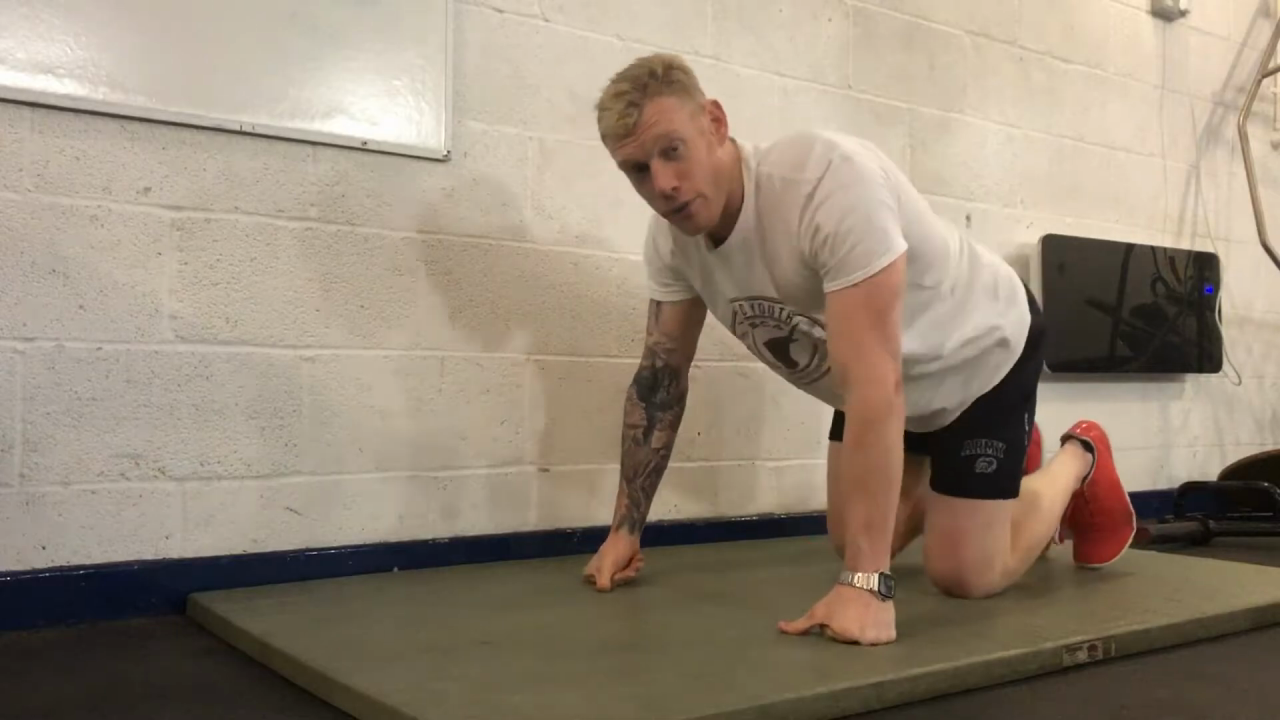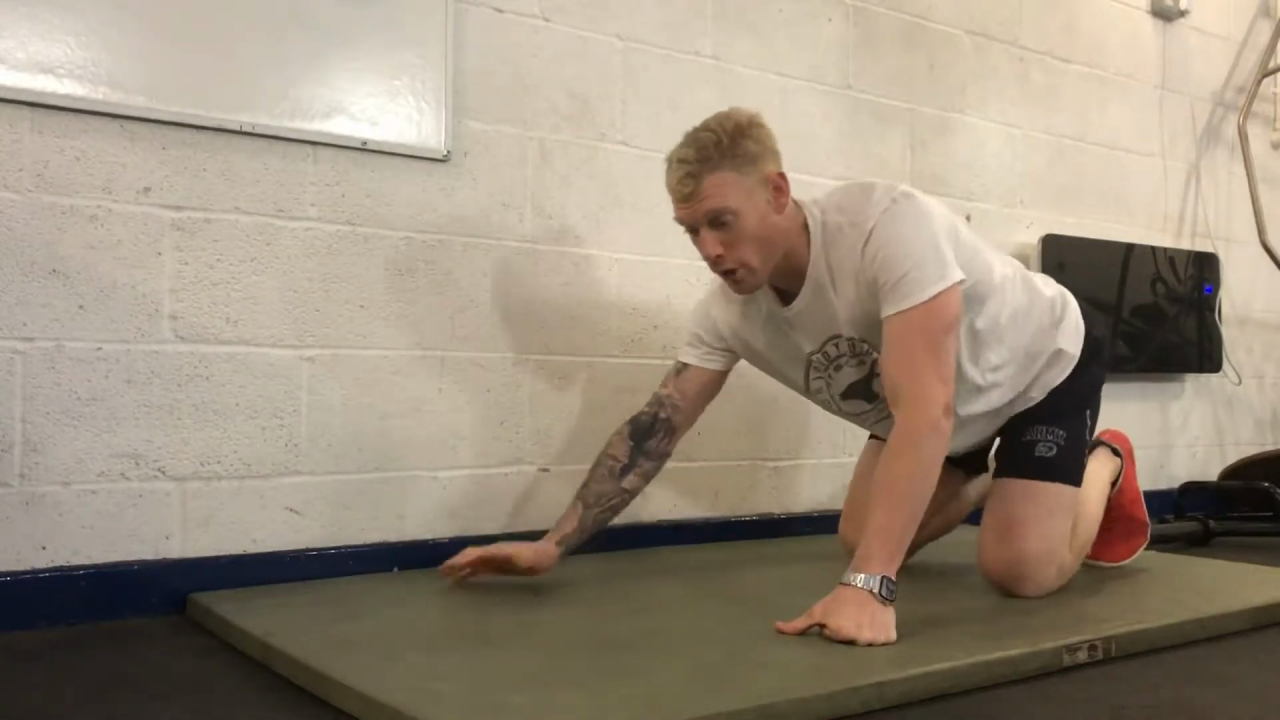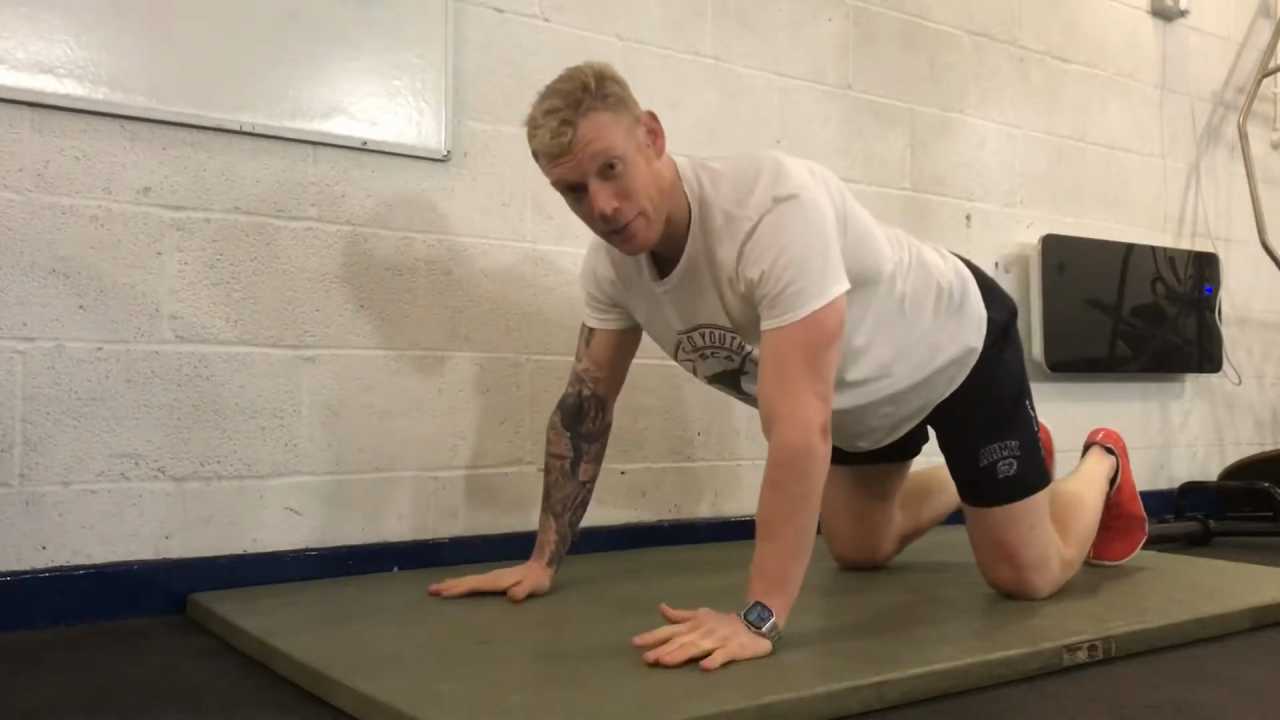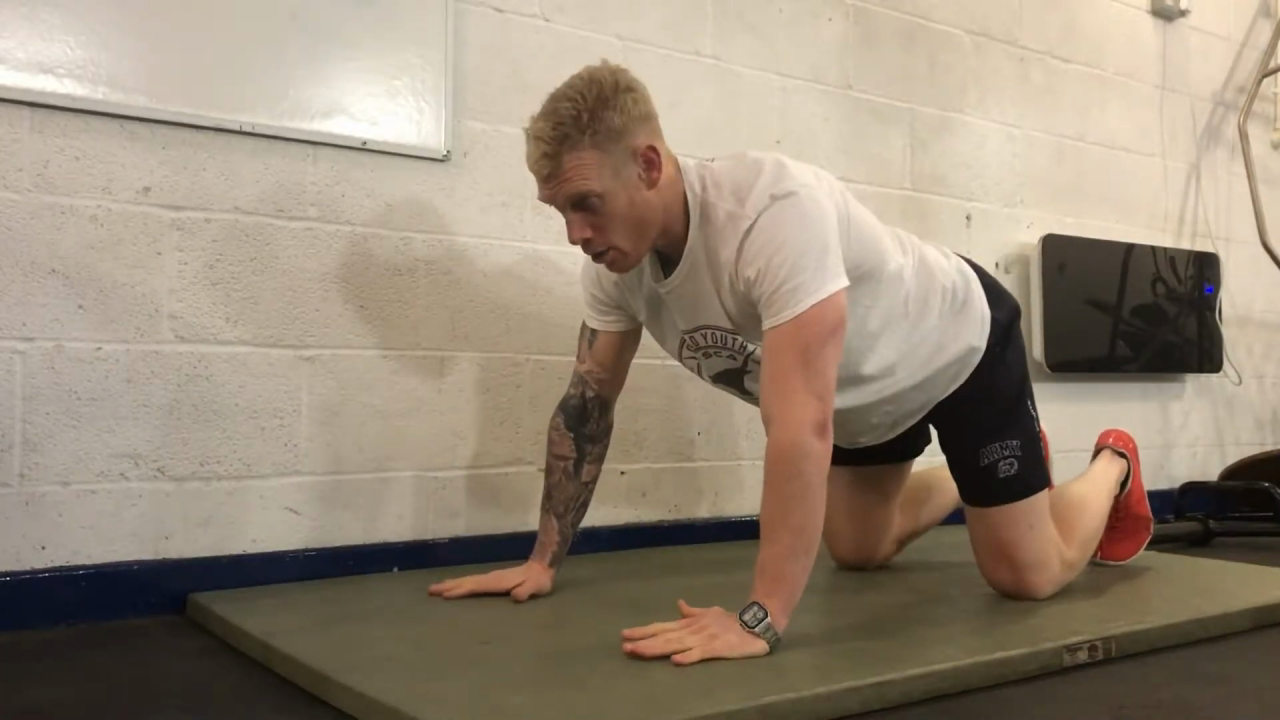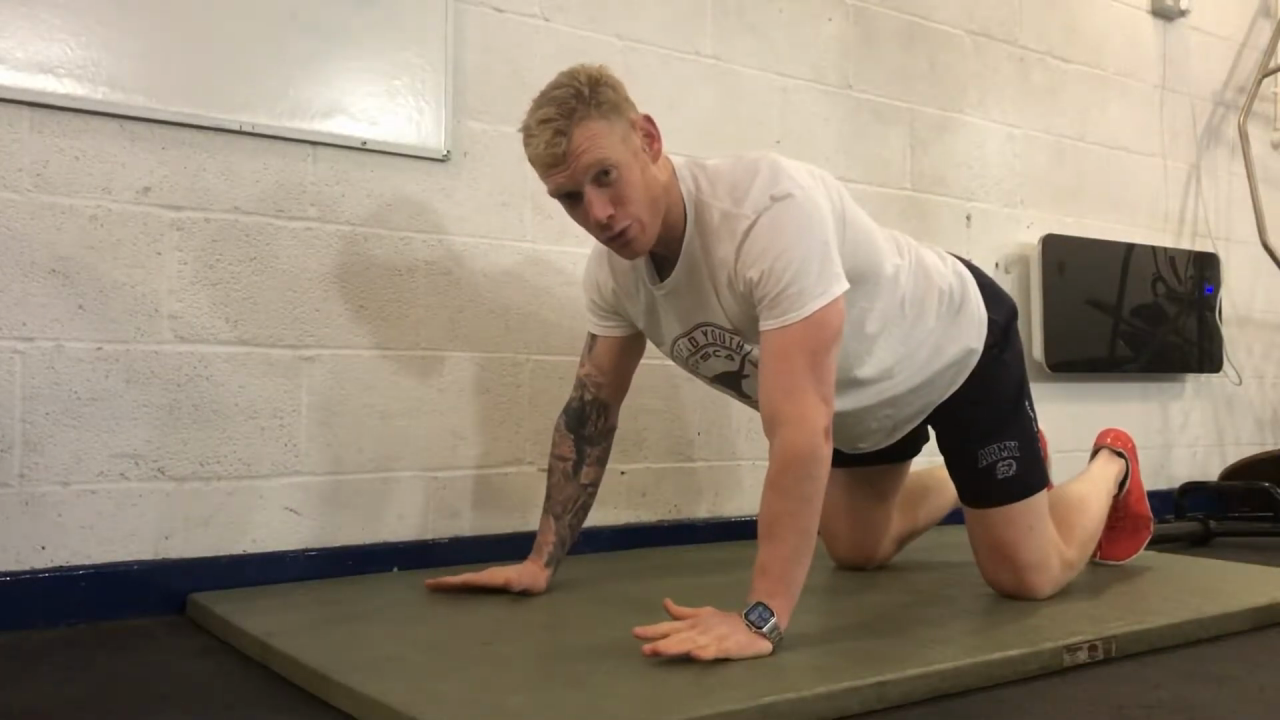
dt=1s
person 1, frame 1
left shoulder: (828, 183)
right shoulder: (671, 239)
left elbow: (876, 389)
right elbow: (660, 377)
left wrist: (866, 583)
right wrist: (625, 528)
left hip: (981, 351)
right hip: (874, 377)
left knee: (965, 574)
right knee: (859, 543)
left ankle: (1076, 464)
person 1, frame 2
left shoulder: (892, 226)
right shoulder: (728, 304)
left elbow: (928, 411)
right elbow: (656, 425)
left wrist: (870, 584)
right wrist: (551, 545)
left hip: (1046, 361)
right hip: (946, 405)
left knee: (1020, 569)
right knee: (863, 538)
left ankle: (1101, 469)
right ankle: (991, 476)
person 1, frame 3
left shoulder: (775, 211)
right shoulder: (611, 261)
left elbow: (800, 430)
right elbow: (587, 404)
left wrist: (758, 617)
right wrist: (544, 559)
left hip: (956, 344)
right hip: (865, 387)
left knee: (1027, 574)
right knee: (860, 551)
left ankle: (1100, 465)
right ankle: (1007, 464)
person 1, frame 4
left shoulder: (774, 213)
right shoulder: (615, 264)
left elbow: (801, 430)
right elbow: (587, 404)
left wrist: (759, 619)
right wrist: (542, 560)
left hip: (958, 343)
right hip: (869, 385)
left knee: (1029, 575)
right knee: (857, 551)
left ankle: (1112, 466)
right ankle: (980, 476)
person 1, frame 5
left shoulder: (770, 211)
right shoulder: (613, 266)
left elbow: (801, 430)
right elbow: (591, 409)
left wrist: (761, 618)
right wrist: (541, 561)
left hip: (956, 344)
right hip: (867, 389)
left knee: (1029, 575)
right knee: (857, 552)
left ankle: (1109, 465)
right ankle: (971, 477)
